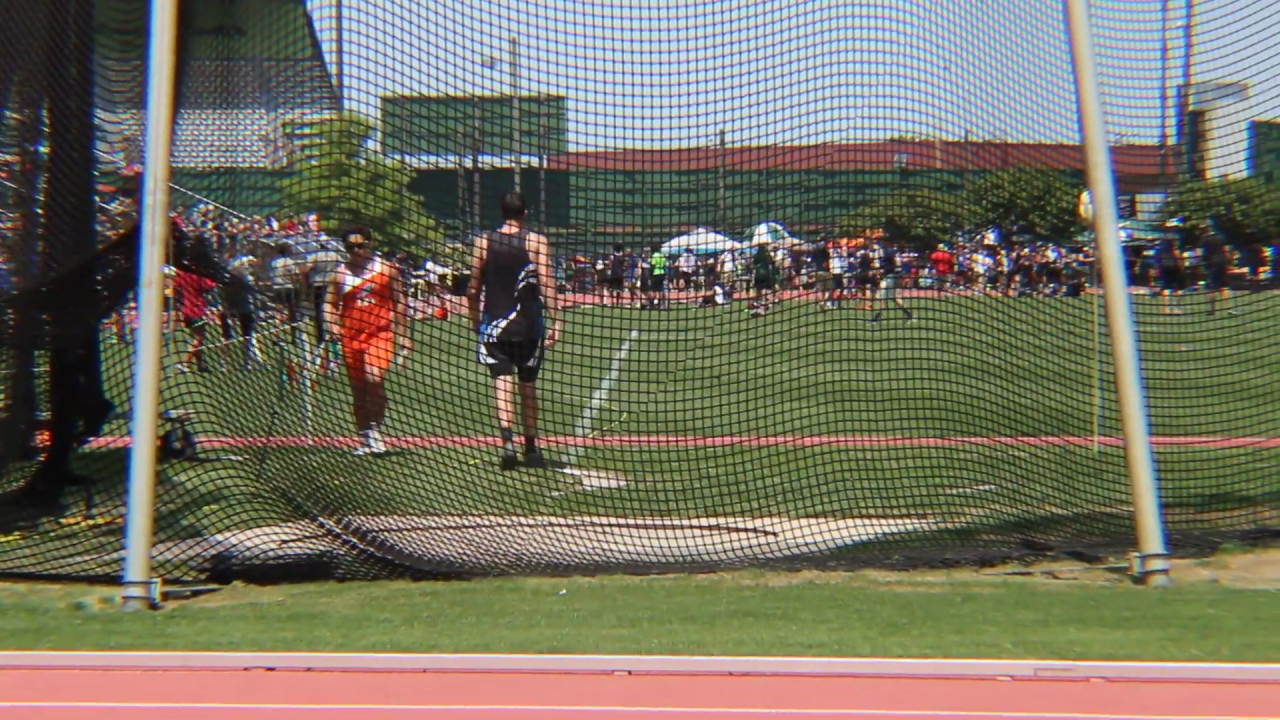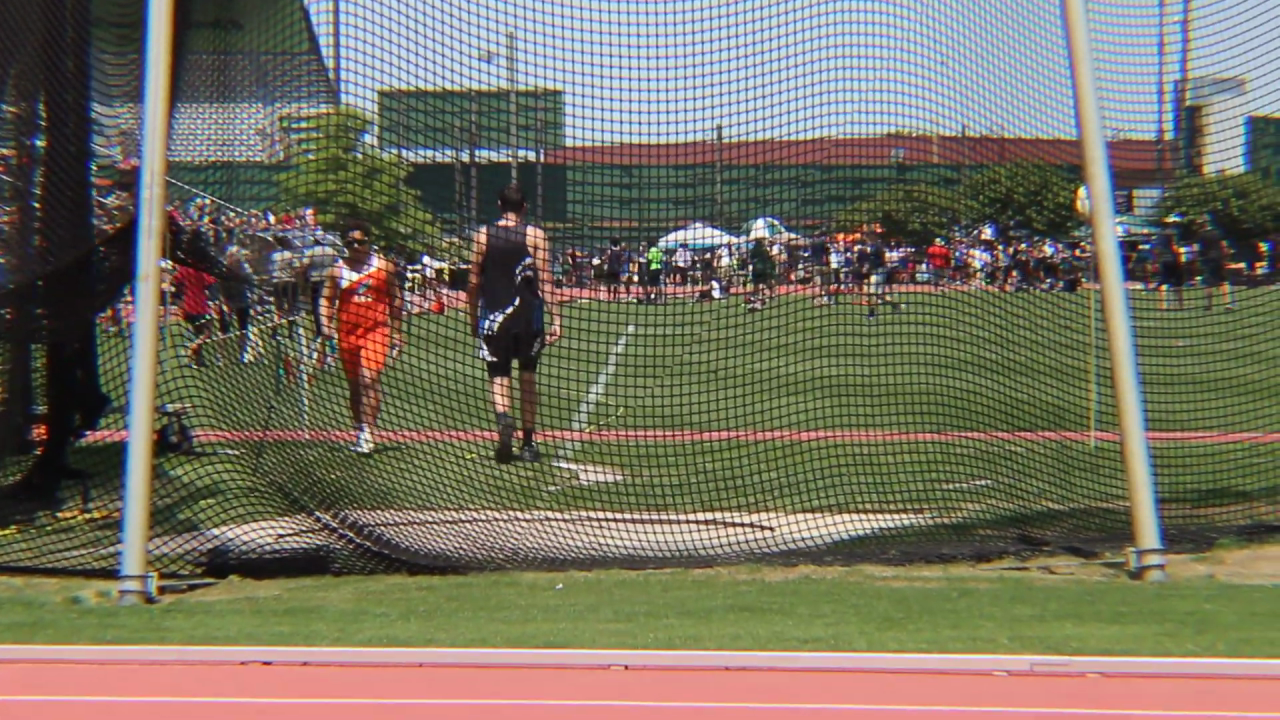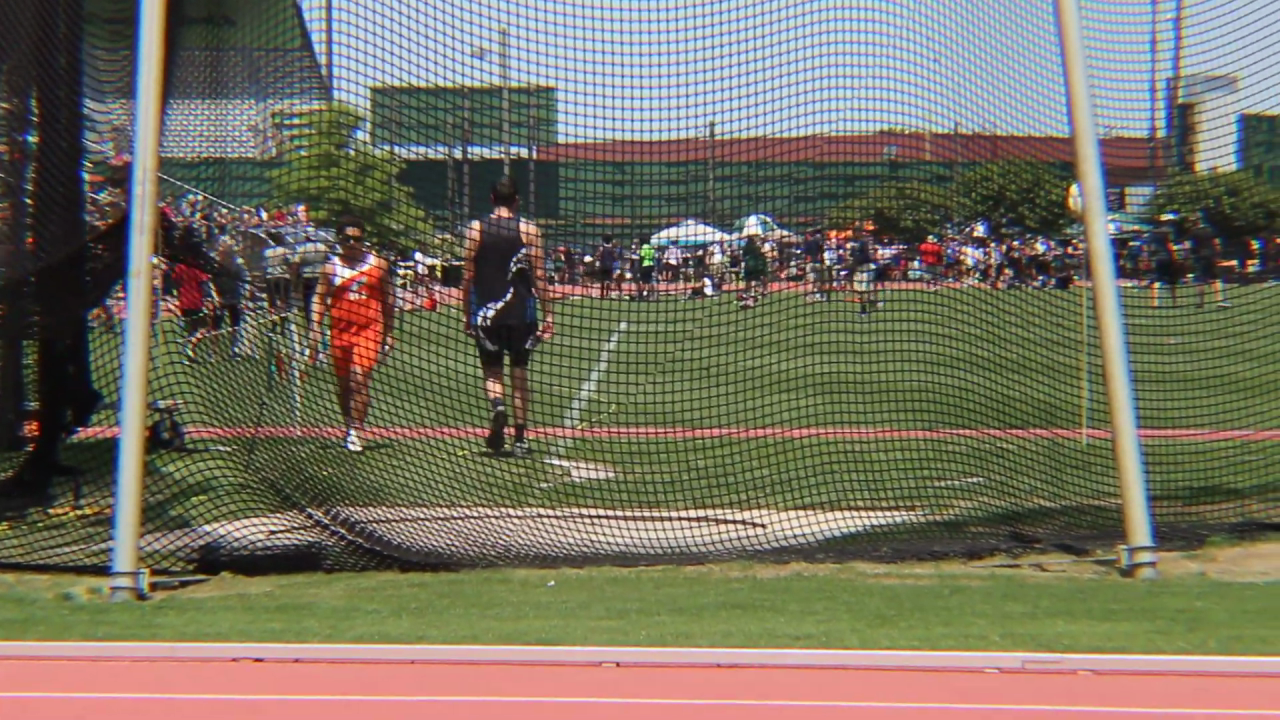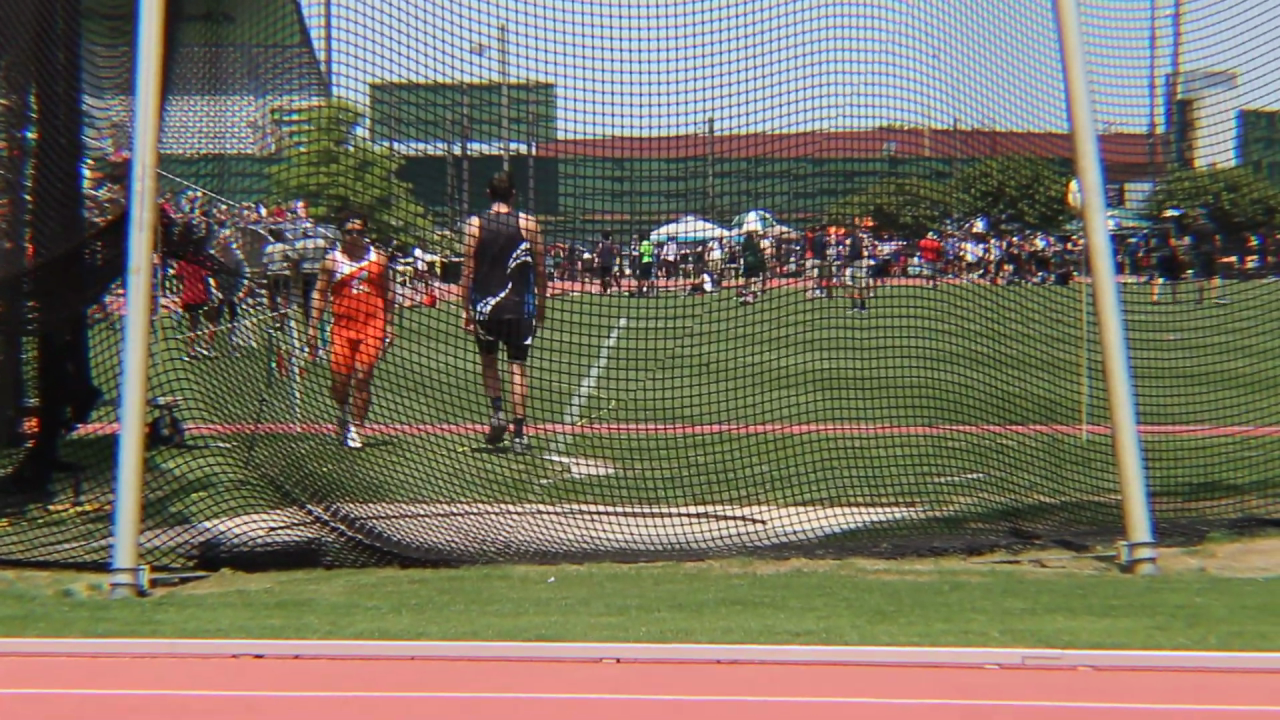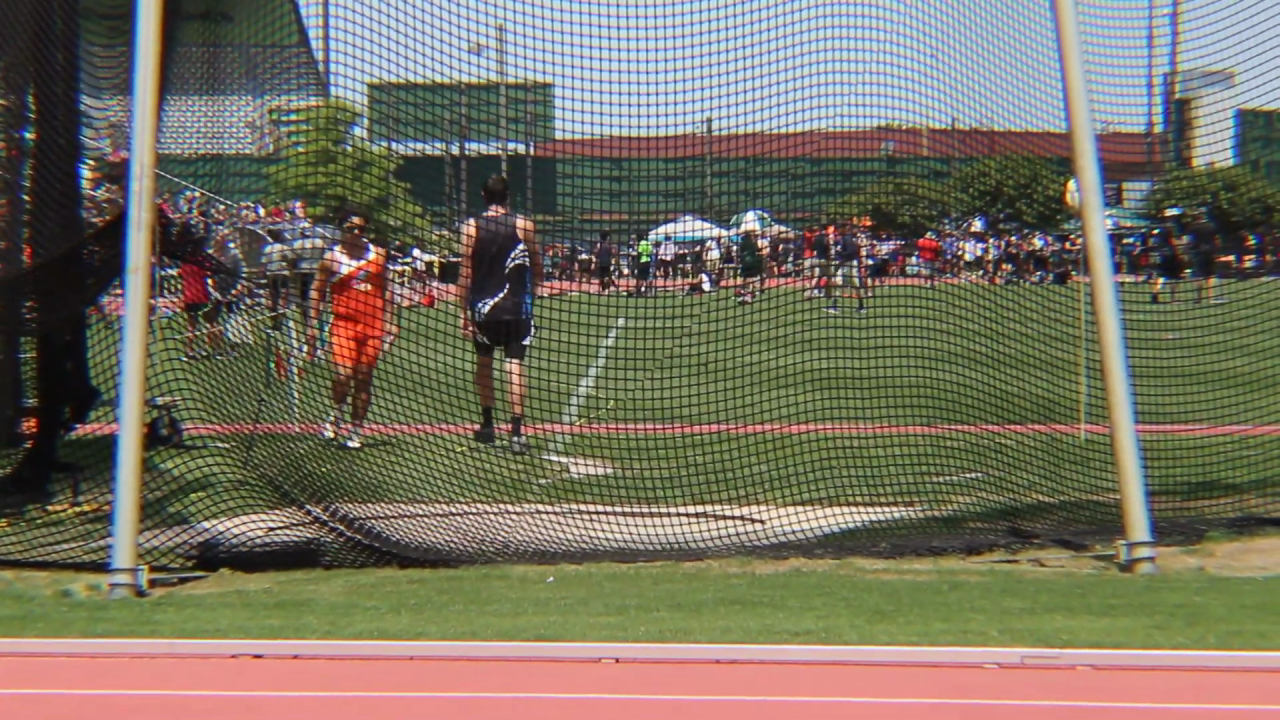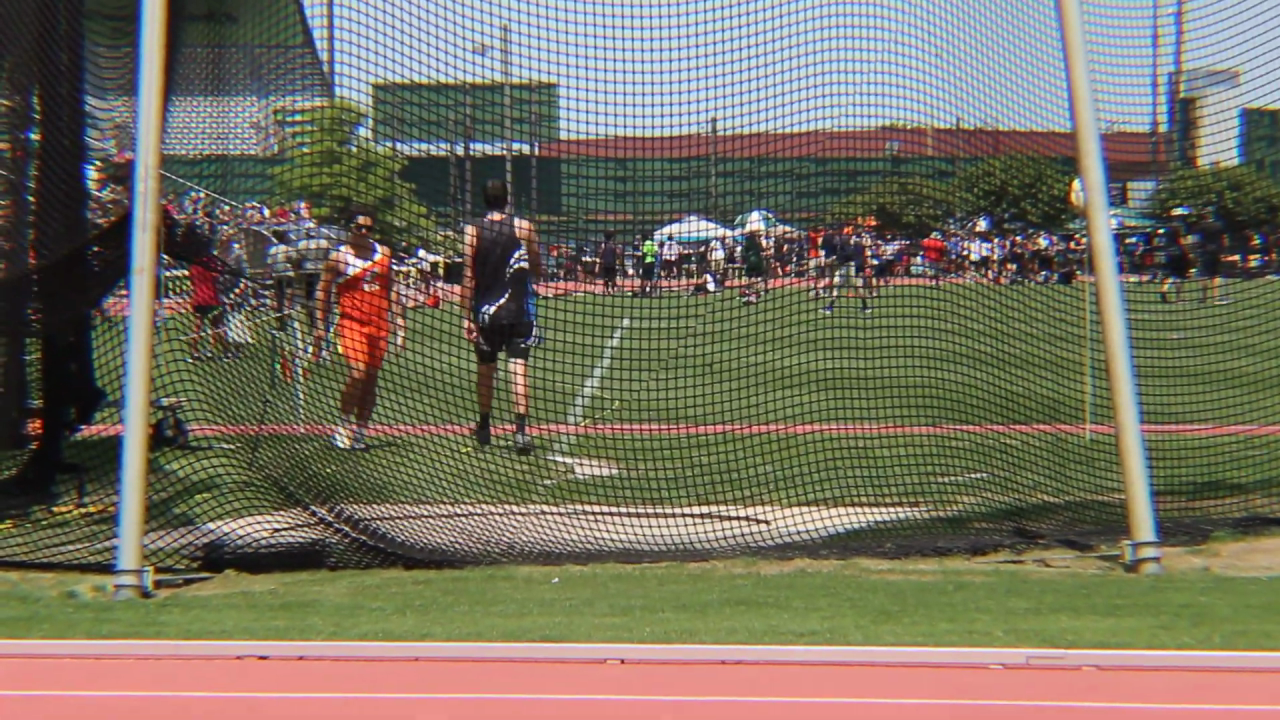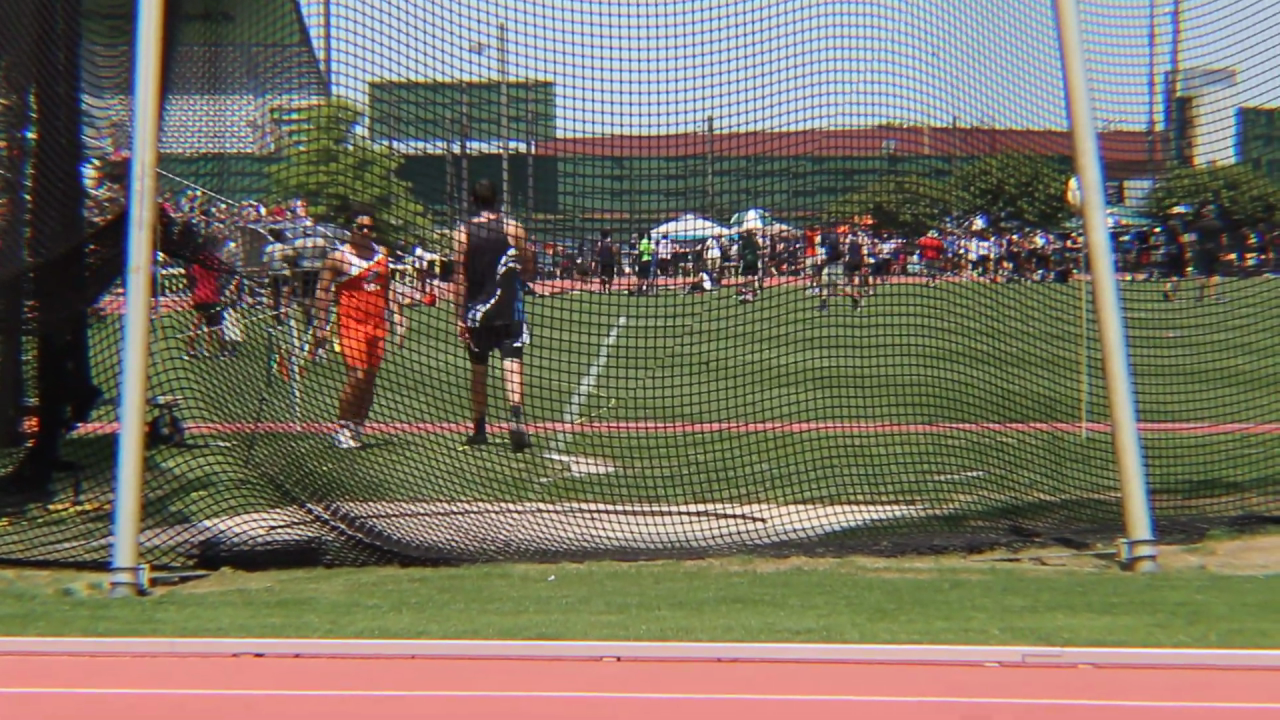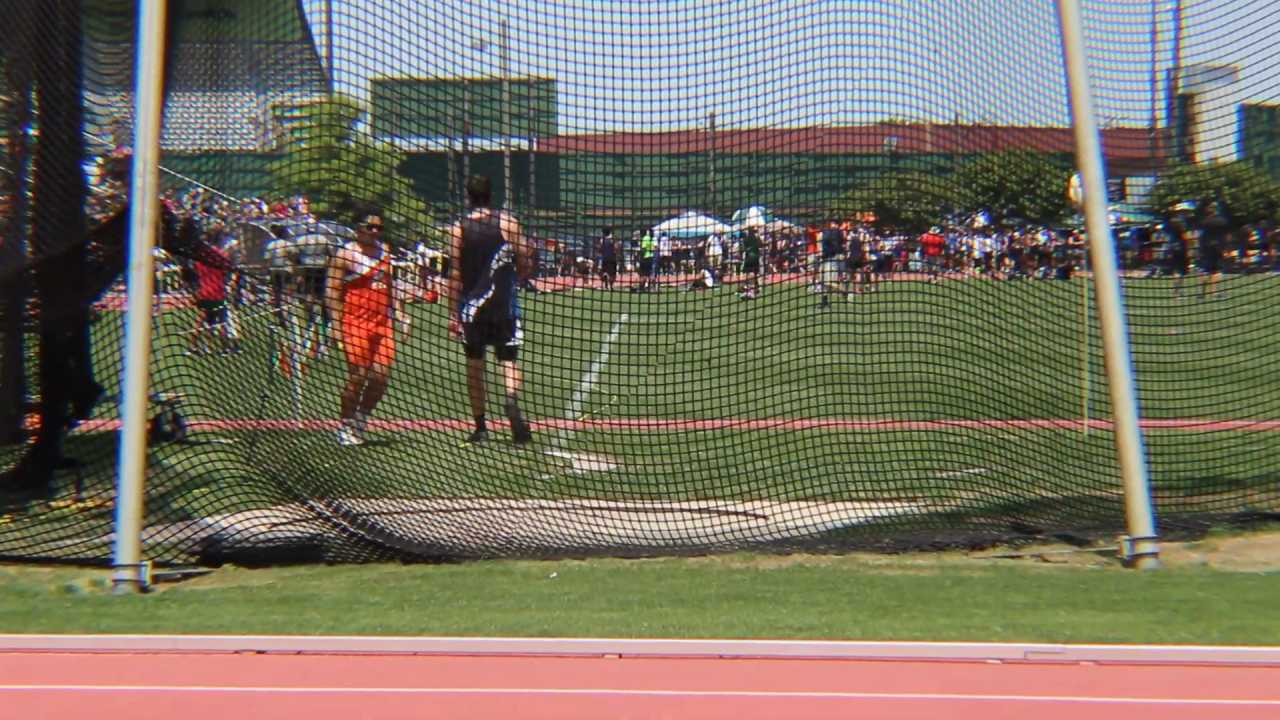
dt=0.1s
person 1, frame 1
left shoulder: (484, 242)
right shoulder: (537, 241)
left elbow: (474, 289)
right elbow: (546, 285)
left wrist: (475, 320)
right wrist: (555, 323)
left hip: (494, 327)
right hip: (530, 327)
left knee: (502, 383)
right knee: (527, 386)
left ankle: (508, 439)
right ankle: (531, 450)
person 1, frame 2
left shoulder: (483, 235)
right shoulder: (536, 235)
left elbow: (474, 283)
right elbow: (545, 280)
left wrist: (473, 318)
right wrist: (554, 319)
left hip: (493, 320)
right hip: (529, 320)
left knee: (499, 378)
right knee: (527, 379)
left ankle: (504, 421)
right ankle: (528, 444)
person 1, frame 3
left shoulder: (476, 228)
right shoulder: (528, 228)
left elbow: (468, 275)
right elbow: (539, 276)
left wrist: (467, 313)
right wrist: (548, 315)
left hip: (487, 313)
right hip: (521, 313)
left knee: (492, 371)
right knee: (519, 372)
left ankle: (498, 408)
right ankle: (520, 439)
person 1, frame 4
left shoulder: (475, 224)
right shoulder: (528, 223)
left elbow: (468, 271)
right elbow: (540, 269)
left wrist: (467, 309)
right wrist: (541, 304)
left hip: (485, 307)
right hip: (520, 307)
left knee: (489, 361)
right knee: (518, 367)
left ankle: (497, 413)
right ankle: (519, 435)
person 1, frame 5
left shoulder: (472, 226)
right shoulder: (524, 224)
left elbow: (465, 273)
right elbow: (537, 269)
left wrist: (464, 312)
right wrist: (530, 290)
left hip: (483, 308)
right hip: (517, 308)
left knee: (484, 363)
right knee: (515, 367)
left ankle: (487, 424)
right ankle: (516, 433)
person 1, frame 6
left shoulder: (472, 232)
right shoulder: (523, 227)
left elbow: (469, 278)
right elbow: (537, 268)
left wrist: (467, 317)
left hip: (486, 312)
right hip: (520, 311)
left knee: (486, 369)
right knee: (519, 367)
left ankle: (484, 427)
right ankle: (521, 431)
person 1, frame 7
left shoulder: (463, 232)
right shoulder: (513, 227)
left elbow: (460, 280)
right elbow: (529, 268)
left wrist: (460, 319)
left hip: (477, 313)
right hip: (510, 312)
left knee: (479, 371)
right knee: (513, 365)
left ankle: (479, 430)
right ankle: (516, 416)
person 1, frame 8
left shoulder: (459, 228)
right shoulder: (508, 223)
left elbow: (455, 274)
right elbow: (526, 266)
left wrist: (453, 313)
left hip: (471, 308)
right hip: (505, 307)
left knee: (475, 367)
right knee: (508, 362)
left ankle: (480, 427)
right ankle: (512, 401)
person 2, frame 1
left shoulder: (387, 269)
right shoulder: (339, 275)
left elbow: (399, 303)
right elbow: (330, 304)
left wrist: (403, 334)
right wrist: (332, 325)
left hip: (379, 336)
right hip: (351, 339)
left knee: (375, 380)
right knee: (359, 391)
left ankle: (376, 432)
right ankle: (365, 437)
person 2, frame 2
left shoulder: (384, 266)
right shoulder: (337, 269)
left elbow: (395, 299)
right elbow: (326, 299)
left wrist: (396, 332)
right wrist: (325, 323)
left hip: (376, 332)
right hip: (347, 334)
left knee: (369, 380)
right knee: (355, 386)
left ankle: (366, 435)
right ankle: (362, 431)
person 2, frame 3
left shoulder: (379, 263)
right shoulder: (331, 266)
left elbow: (389, 298)
right elbow: (319, 298)
left wrist: (388, 332)
right wrist: (315, 328)
left hip: (370, 331)
right hip: (340, 332)
left knee: (360, 380)
right knee: (343, 384)
left ankle: (354, 433)
right ankle: (352, 421)
person 2, frame 4
left shoulder: (379, 258)
right shoulder: (331, 260)
left elbow: (388, 292)
right elbow: (319, 294)
left wrist: (387, 326)
right wrist: (313, 326)
left hip: (372, 327)
right hip: (342, 327)
left knee: (361, 378)
right knee: (339, 381)
left ankle: (355, 430)
right ankle: (344, 412)
person 2, frame 5
left shoulder: (379, 254)
right shoulder: (331, 258)
left elbow: (386, 289)
right elbow: (317, 292)
left wrist: (390, 320)
right wrist: (313, 325)
left hip: (373, 325)
right hip: (345, 324)
left knee: (364, 378)
right knee: (343, 374)
left ankle: (355, 429)
right ankle: (335, 415)
person 2, frame 6
left shoulder: (384, 254)
right shoulder: (337, 257)
left elbow: (391, 288)
right elbow: (323, 292)
left wrist: (398, 318)
right wrist: (319, 326)
left hip: (379, 325)
right hip: (351, 325)
left knee: (370, 380)
right knee: (357, 375)
left ankle: (360, 430)
right ankle: (344, 425)
person 2, frame 7
left shoulder: (382, 254)
right shoulder: (339, 256)
left elbow: (388, 287)
right elbow: (322, 291)
right wrist: (321, 326)
left hip: (376, 325)
right hip: (350, 325)
left knee: (369, 380)
right knee: (356, 377)
left ankle: (357, 426)
right ankle: (343, 429)
person 2, frame 8
left shoulder: (384, 251)
right shoulder: (345, 255)
right elbow: (332, 291)
left wrist: (399, 313)
right wrist: (337, 323)
left hip: (382, 323)
right hip: (356, 324)
left knee: (381, 377)
right knee: (358, 376)
left ankle: (361, 417)
right ankle: (346, 426)
